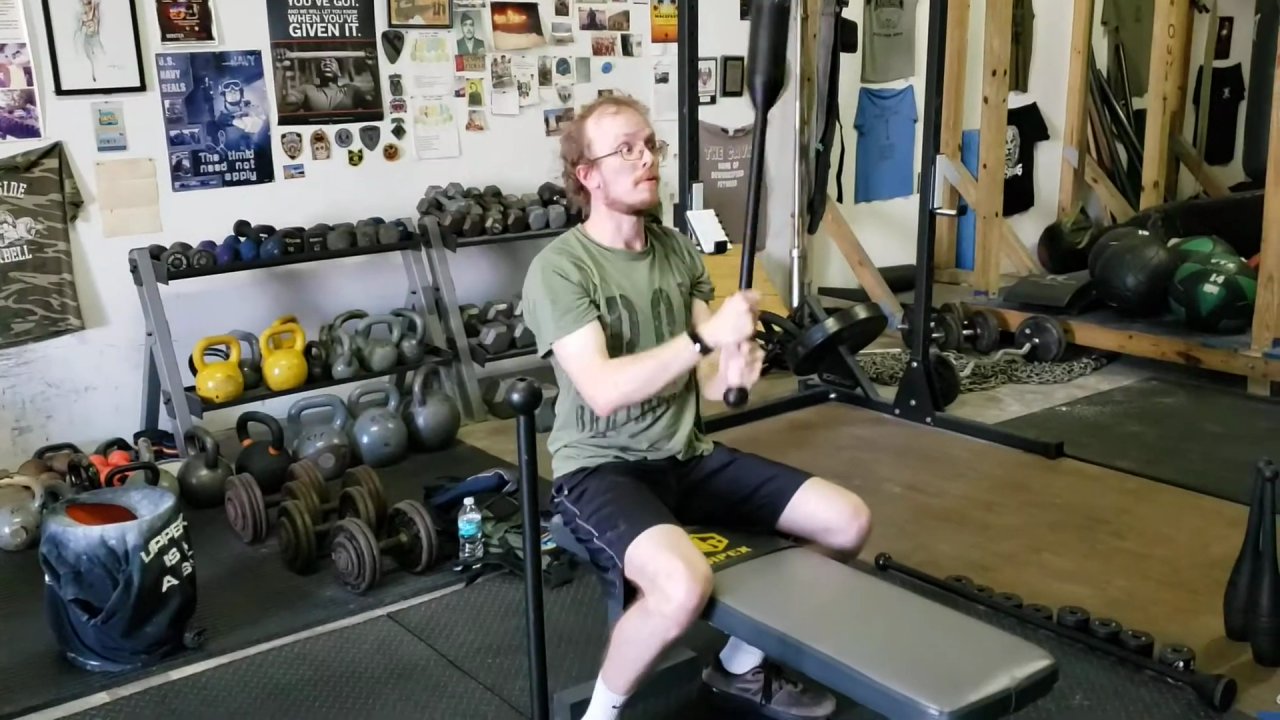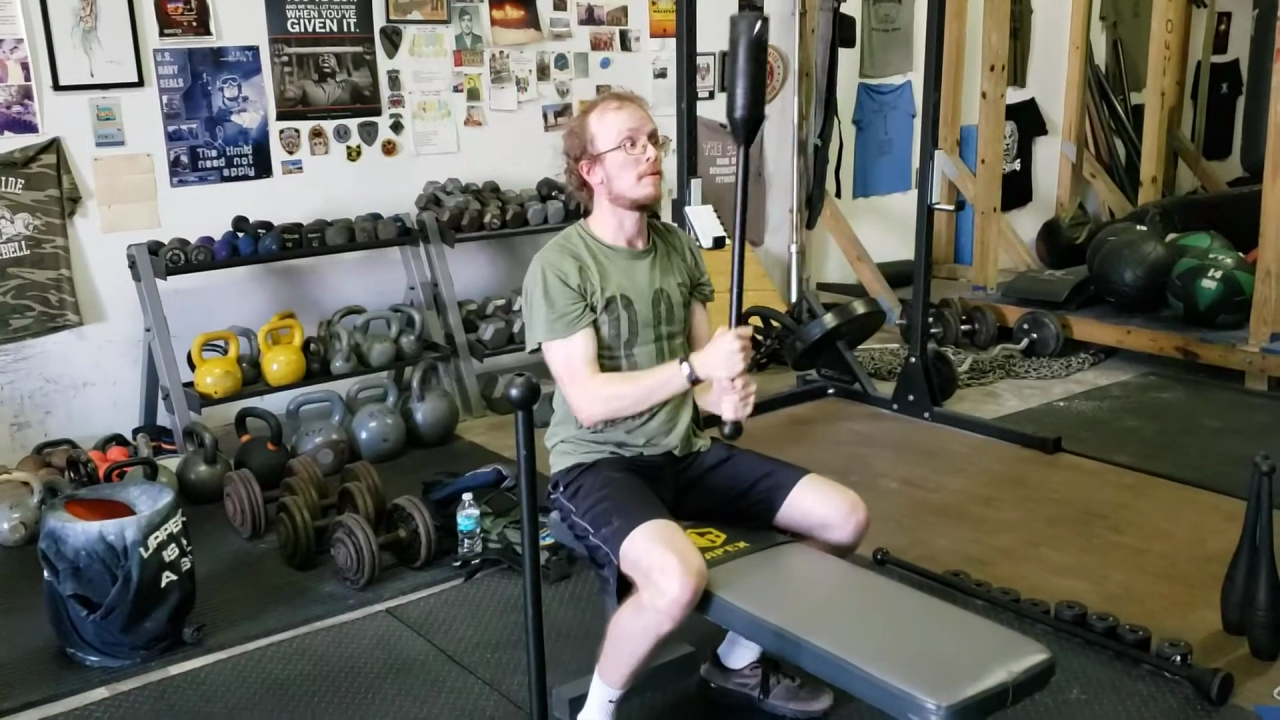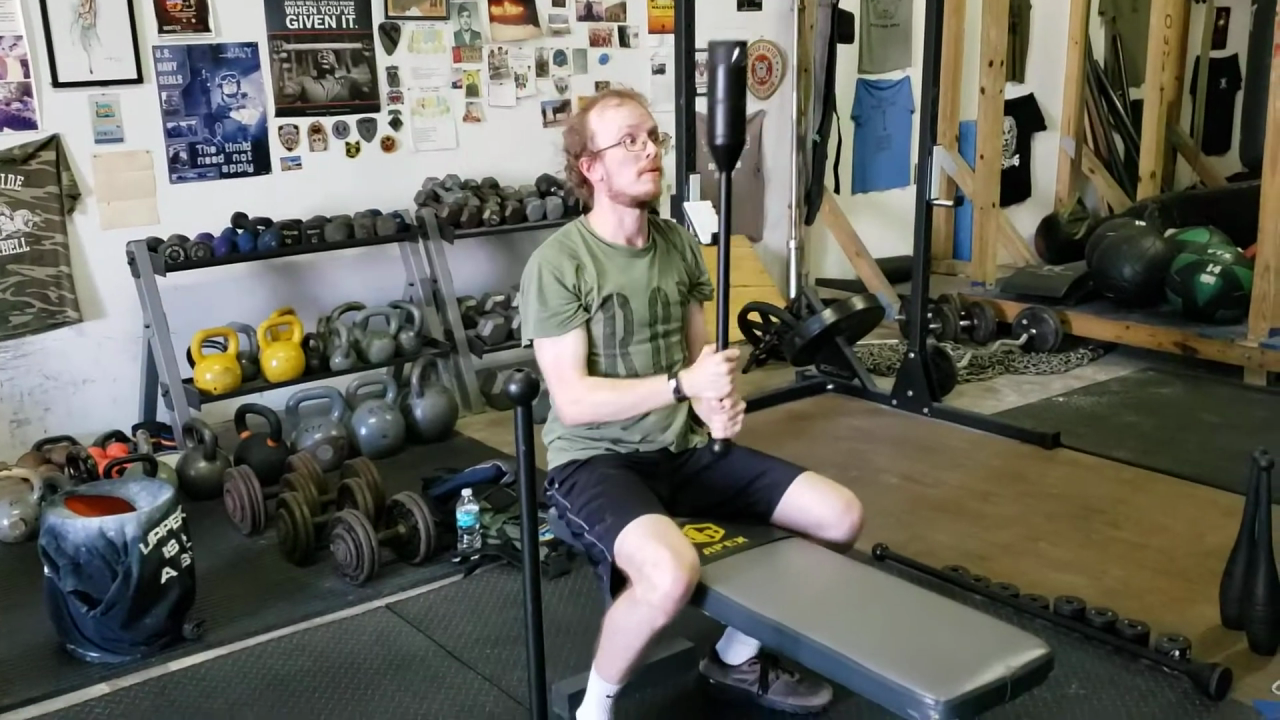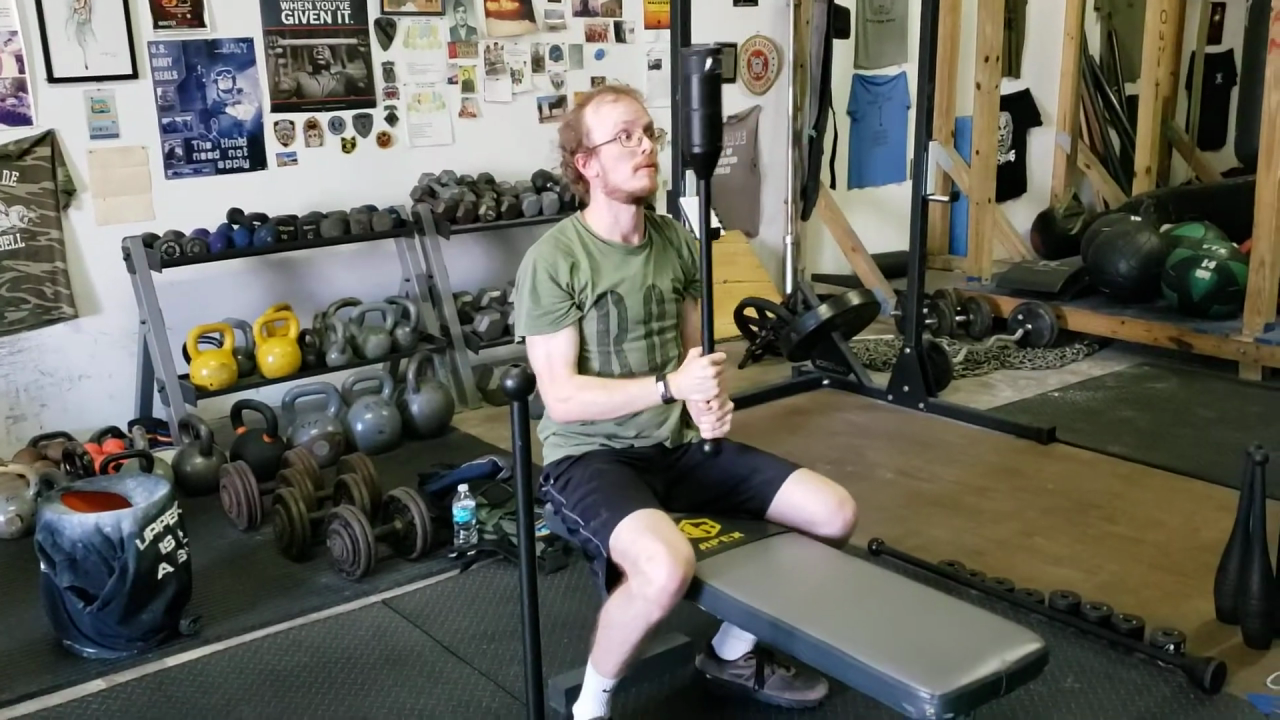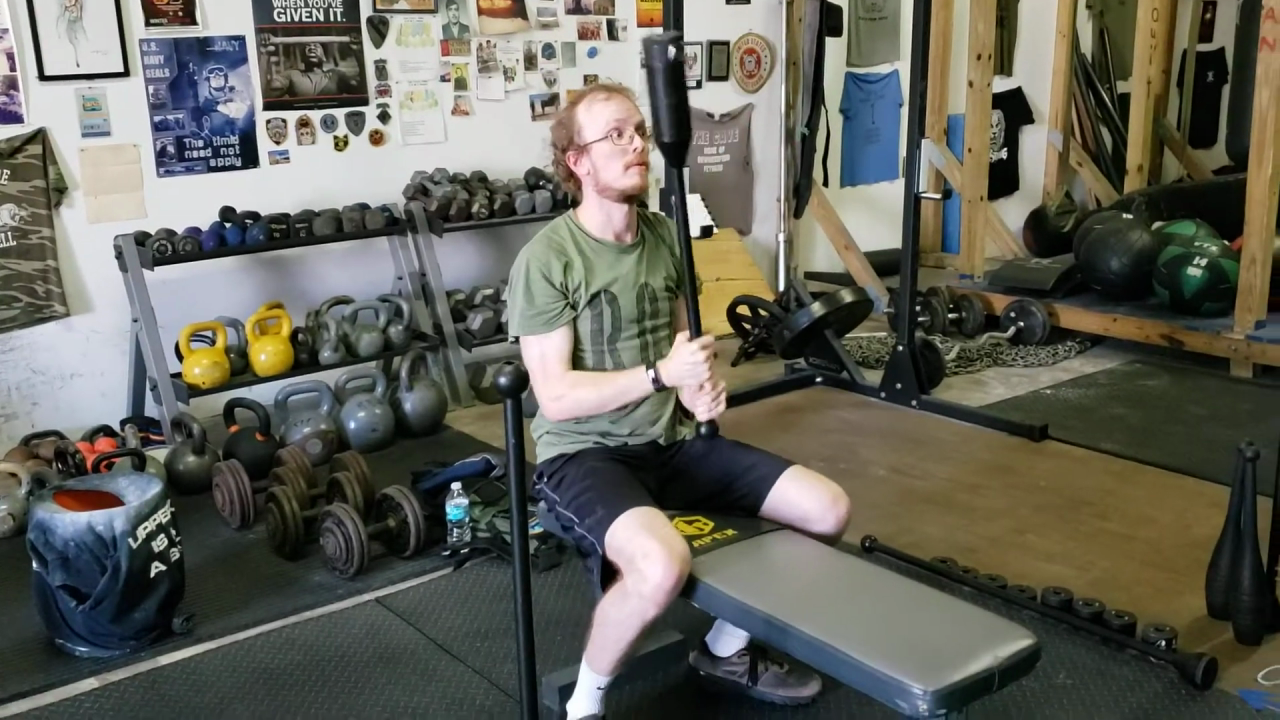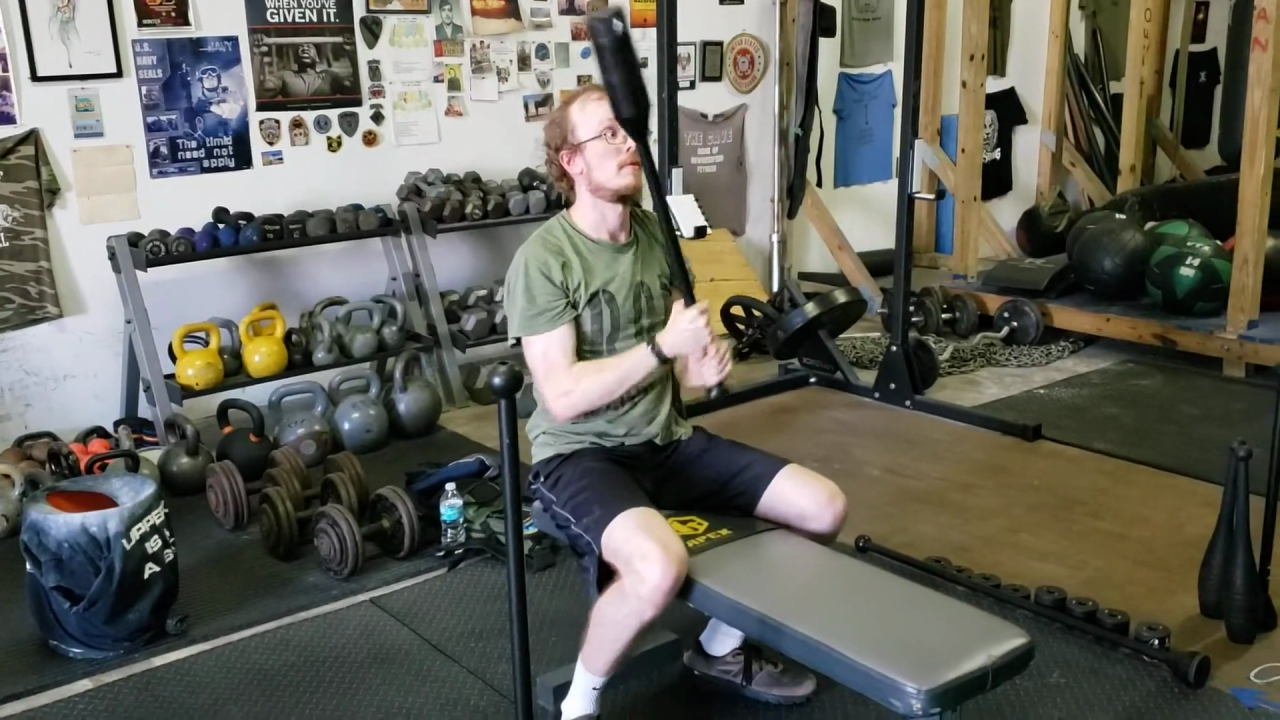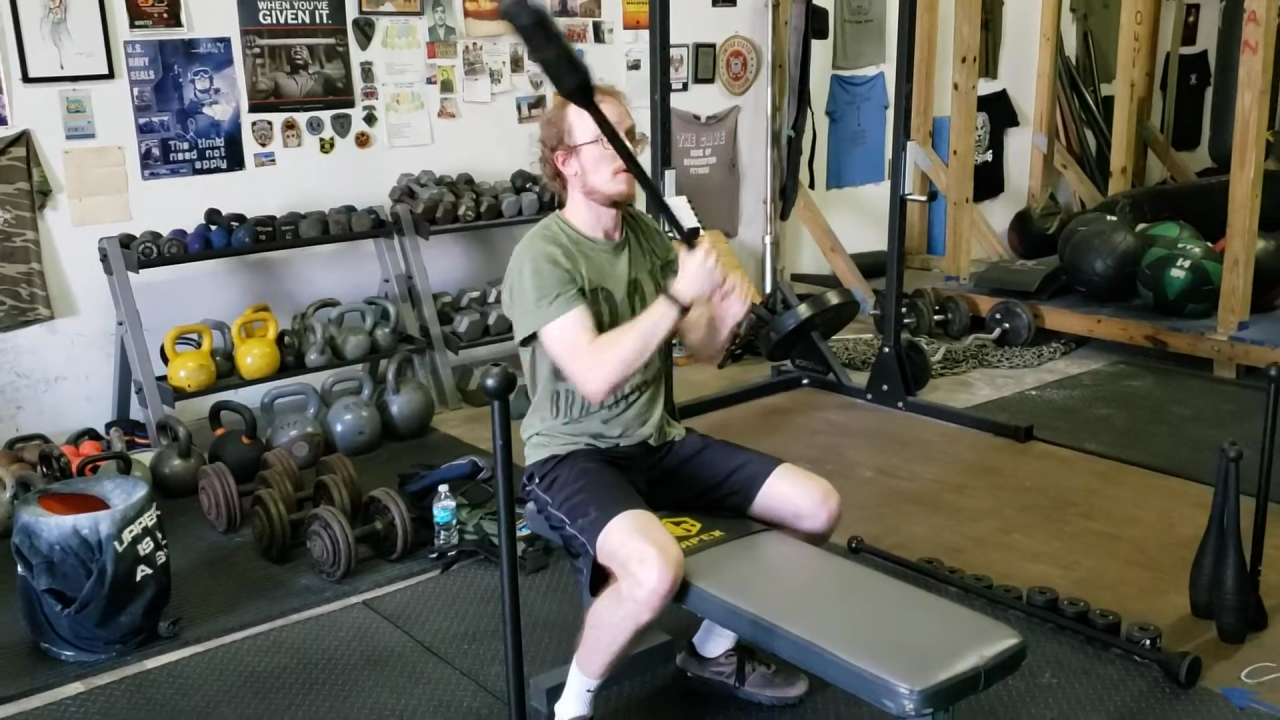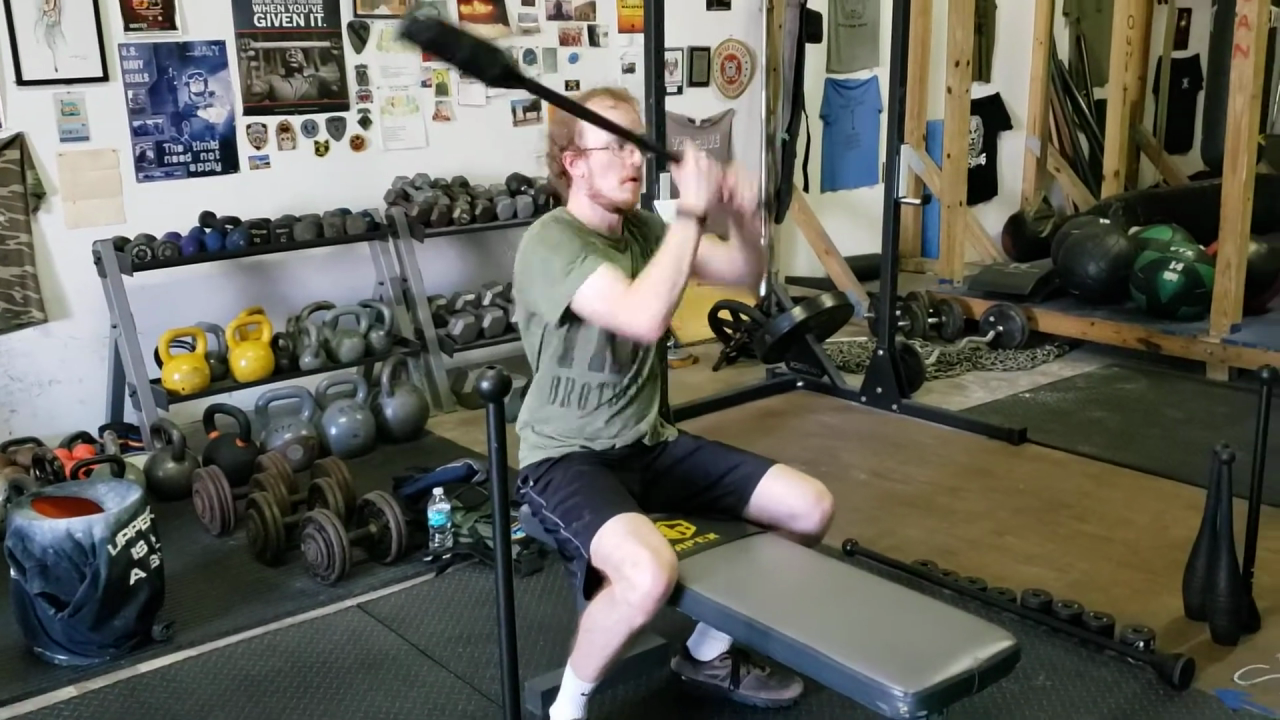
dt=0.1s
person 1, frame 1
left shoulder: (678, 249)
right shoulder: (559, 267)
left elbow: (704, 379)
right elbow: (605, 390)
left wrist: (732, 367)
right wrist: (704, 337)
left hip: (687, 456)
right hip: (601, 469)
left knee: (847, 521)
right knee: (683, 584)
left ankle: (742, 664)
person 1, frame 2
left shoulder: (678, 246)
right shoulder: (559, 266)
left elbow: (700, 354)
right elbow: (588, 400)
left wrist: (726, 385)
right wrist: (697, 370)
left hip: (685, 450)
right hip: (597, 464)
left knee: (844, 517)
right knee: (676, 580)
left ankle: (739, 661)
person 1, frame 3
left shoulder: (678, 243)
right shoulder: (557, 264)
right elbow: (574, 401)
left wrist: (712, 399)
right wrist: (683, 384)
left hip: (681, 448)
right hip: (594, 460)
left knee: (840, 515)
right knee: (669, 574)
left ankle: (737, 656)
person 1, frame 4
left shoulder: (674, 239)
right shoulder: (552, 260)
right elbow: (563, 399)
left wrist: (705, 398)
right wrist: (671, 387)
left hip: (676, 445)
right hip: (589, 456)
left knee: (834, 513)
right knee: (664, 568)
left ankle: (732, 652)
person 1, frame 5
left shoulder: (665, 237)
right shoulder: (546, 259)
right elbow: (557, 398)
left wrist: (699, 384)
right wrist: (661, 374)
left hip: (669, 442)
right hip: (583, 454)
left knee: (828, 509)
right knee: (660, 566)
left ankle: (726, 648)
person 1, frame 6
left shoulder: (657, 234)
right shoulder: (543, 259)
right elbow: (563, 397)
left wrist: (701, 362)
right wrist: (662, 346)
left hip: (663, 440)
right hip: (577, 455)
left knee: (823, 507)
right knee: (657, 566)
left ankle: (720, 648)
person 1, frame 7
left shoulder: (648, 233)
right shoulder: (541, 254)
left elbow: (700, 344)
right elbow: (597, 375)
left wrist: (719, 317)
right wrist: (680, 296)
left hip: (657, 442)
right hip: (572, 454)
left knee: (817, 505)
right knee: (654, 570)
left ankle: (714, 649)
person 1, frame 8
left shoulder: (637, 223)
right shoulder: (550, 243)
left elbow: (744, 277)
right elbow: (644, 318)
left wrist: (743, 220)
right wrist: (688, 213)
left hip: (649, 446)
right hip: (566, 460)
left knee: (810, 506)
right knee: (648, 572)
left ankle: (708, 652)
